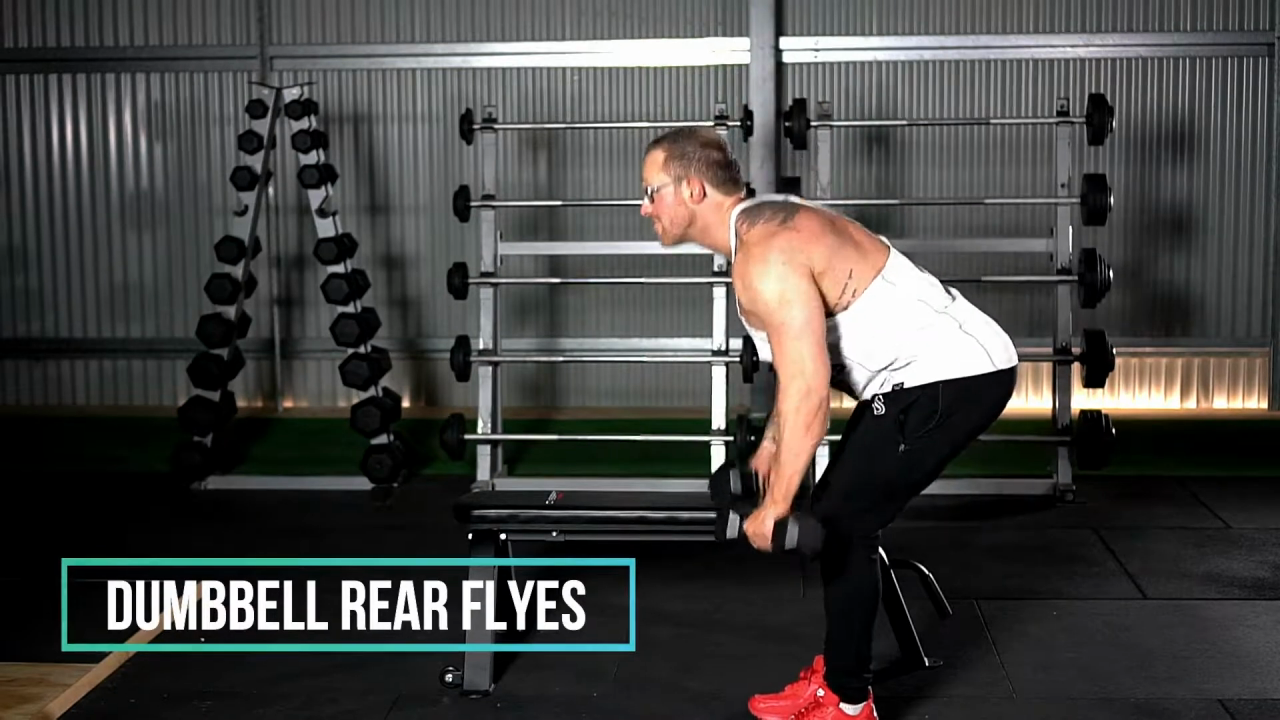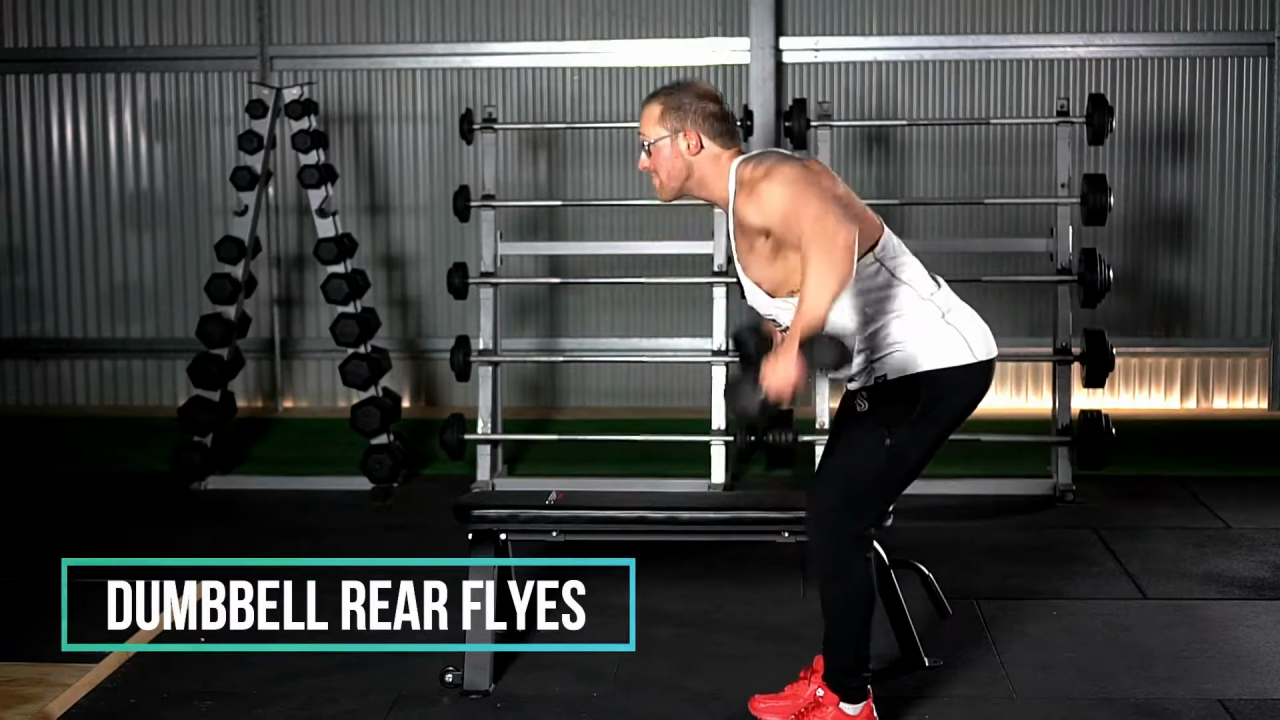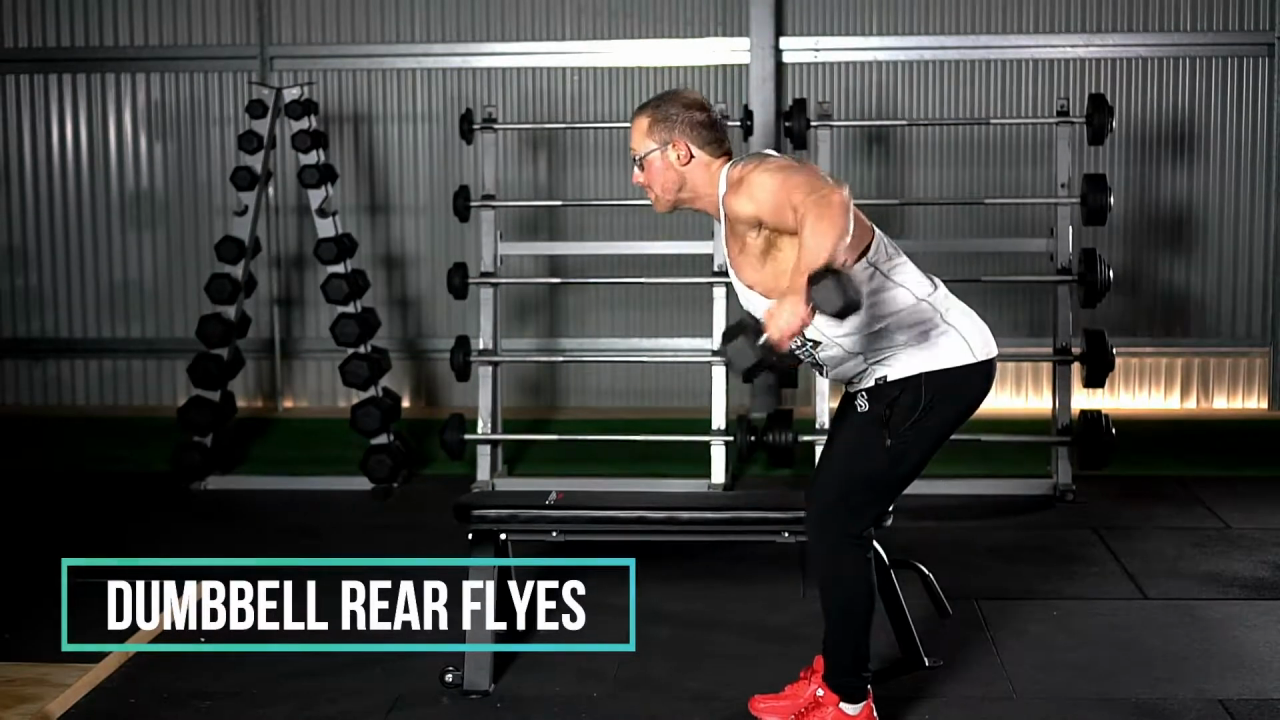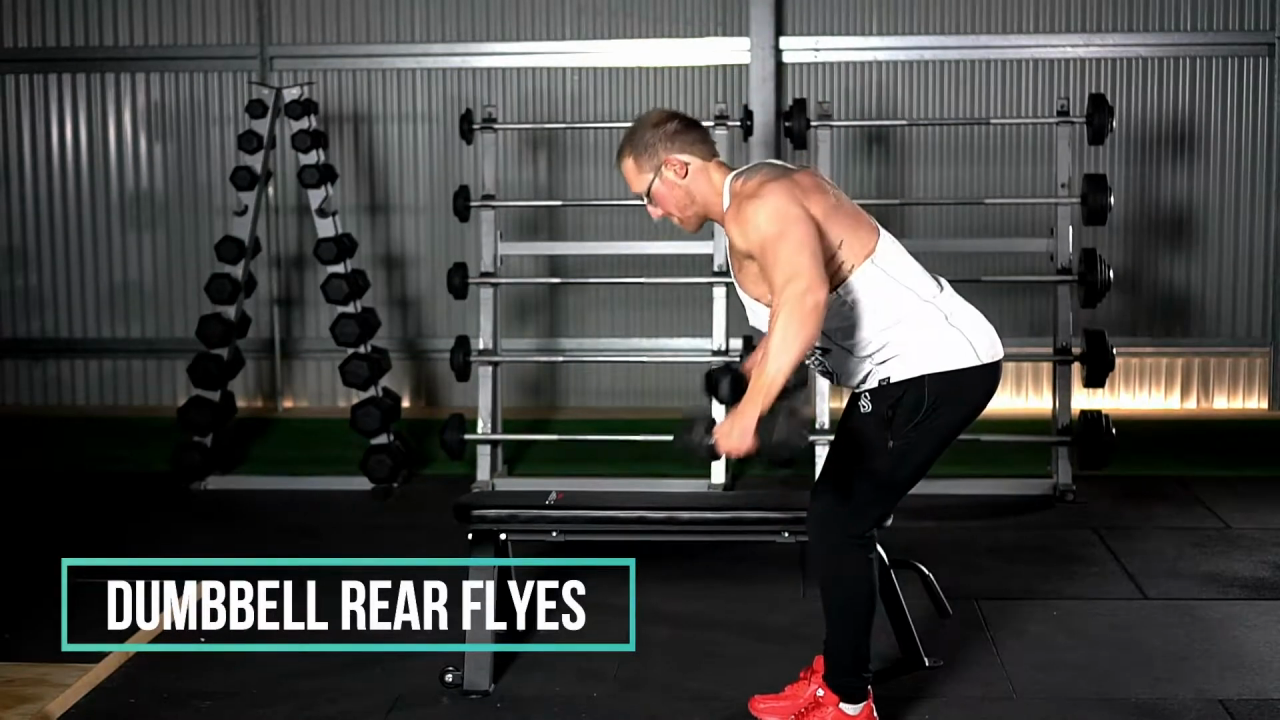
dt=0.3s
person 1, frame 1
left shoulder: (764, 253)
right shoulder: (763, 231)
left elbow: (810, 386)
right elbow: (804, 355)
left wrist: (774, 501)
right wrist: (770, 446)
left hip: (953, 377)
right hip: (937, 369)
left knee: (841, 525)
right knee: (840, 513)
person 1, frame 2
left shoulder: (762, 188)
right shoulder: (757, 185)
left elbow: (836, 240)
left wrist: (794, 348)
right wrist: (787, 334)
left hip: (933, 364)
right hip: (917, 357)
left knee: (836, 521)
right knee: (834, 513)
person 1, frame 3
left shoulder: (751, 188)
right shoulder: (747, 189)
left elbow: (832, 209)
left wrist: (795, 300)
right wrist: (791, 304)
left hip: (932, 363)
right hip: (907, 360)
left knee: (835, 521)
right knee: (834, 515)
person 1, frame 4
left shoulder: (754, 206)
right shoulder: (758, 194)
left elbow: (806, 293)
left wrist: (750, 411)
right wrist: (763, 360)
left hip: (936, 368)
right hip: (923, 361)
left knee: (836, 523)
right knee: (837, 515)
